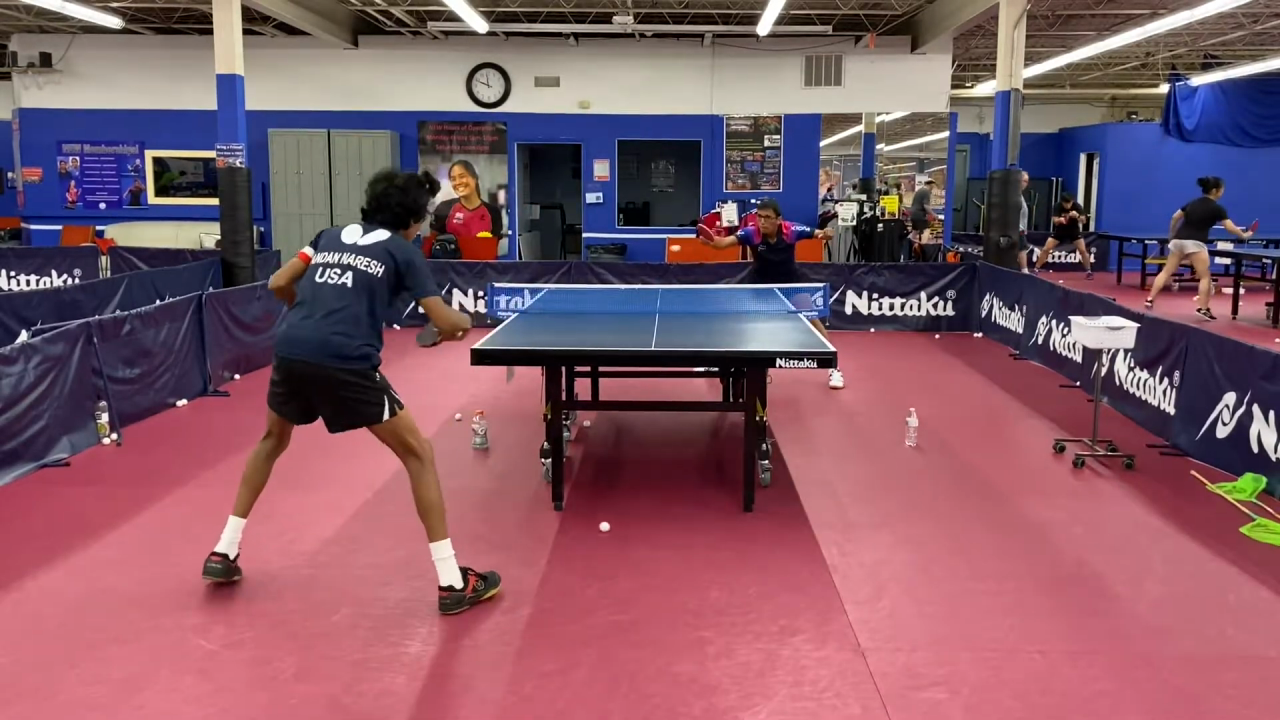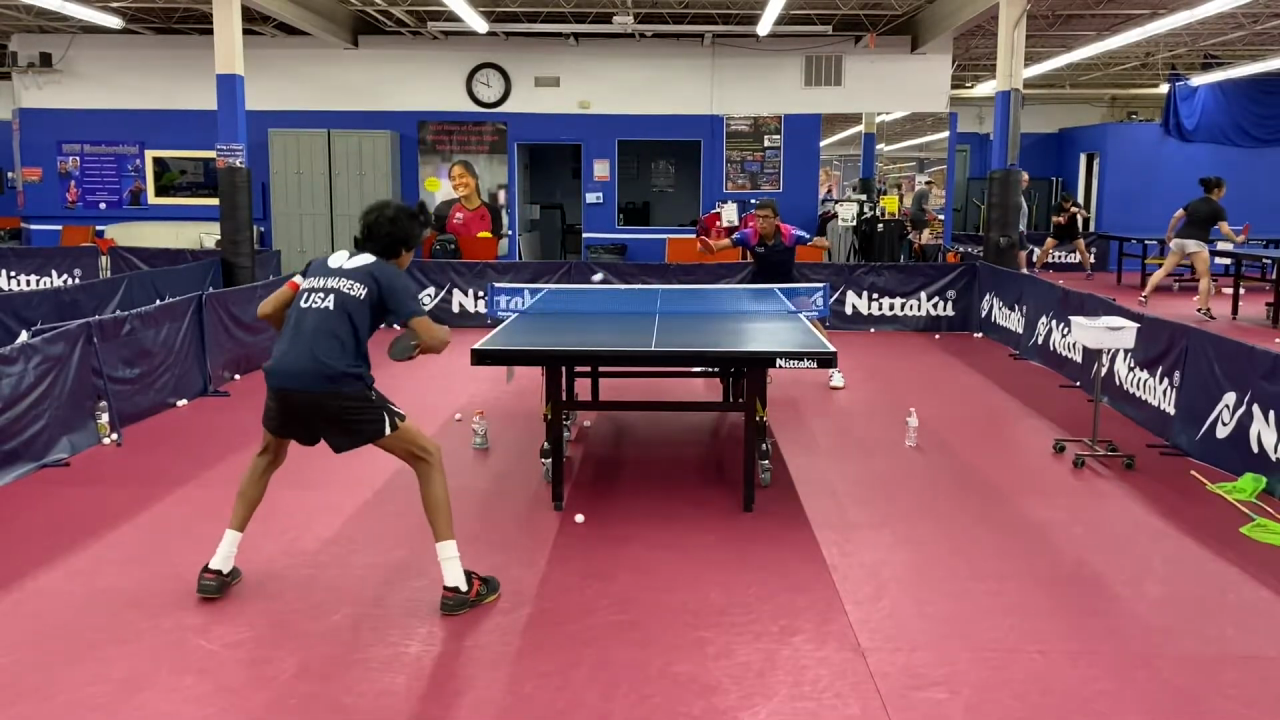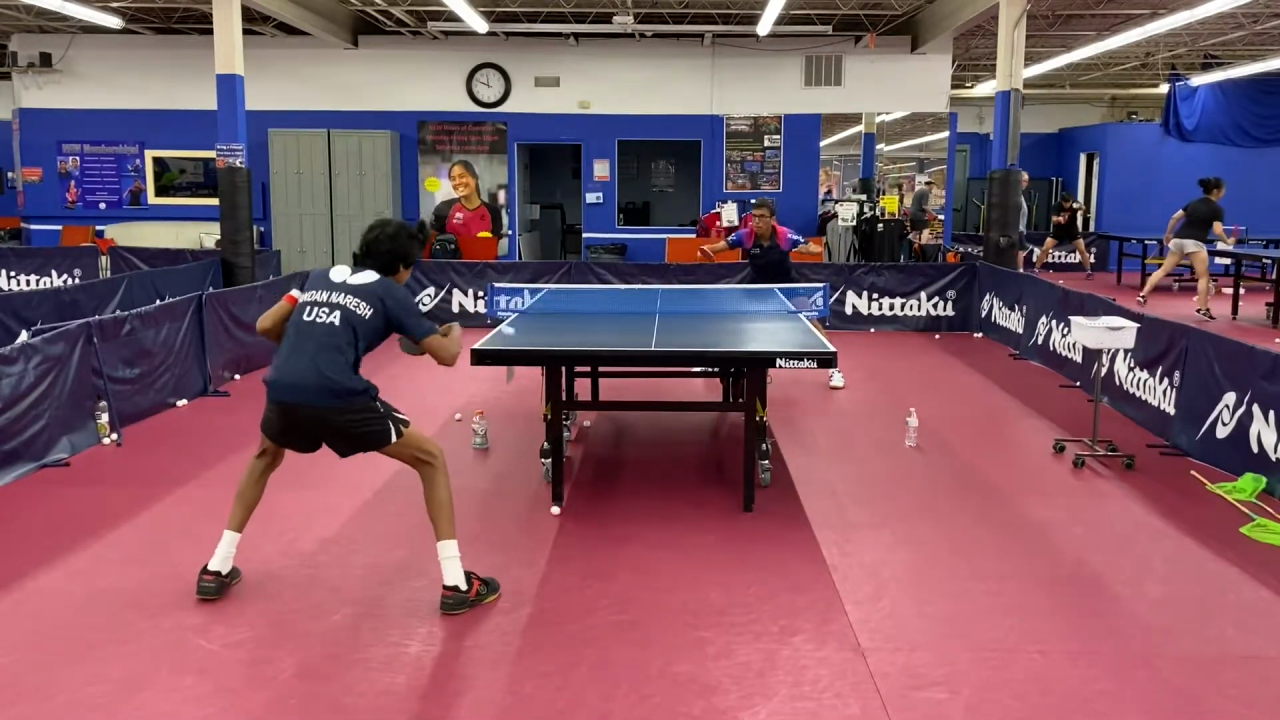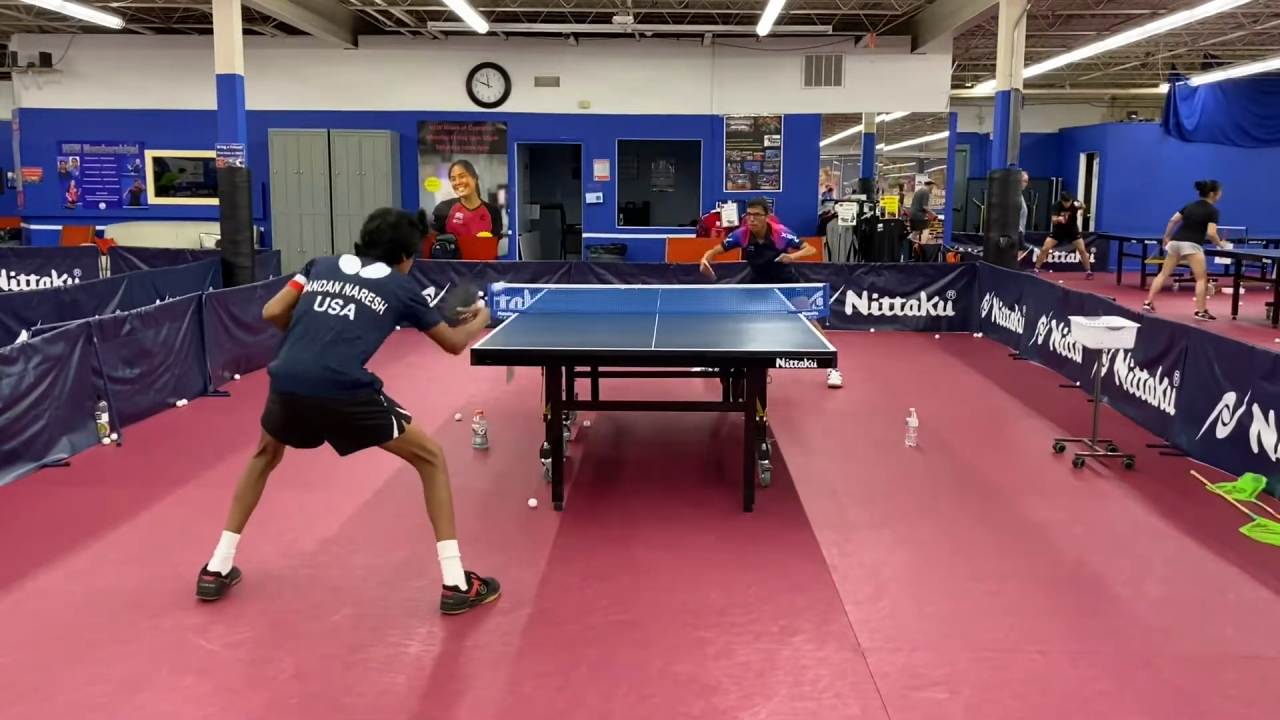
dt=0.1s
person 1, frame 1
left shoulder: (333, 236)
right shoulder: (402, 252)
left elbow: (278, 285)
right elbow: (449, 325)
right wrist: (462, 324)
left hip: (290, 352)
right hip: (344, 363)
left knee: (272, 441)
right knee: (419, 456)
left ankle: (224, 553)
right ankle: (453, 582)
person 1, frame 2
left shoulder: (322, 263)
right shoulder: (388, 277)
left elbow: (266, 312)
right elbow: (434, 342)
right wrist: (446, 334)
left hip: (282, 378)
right hip: (338, 385)
left knee: (268, 455)
right knee: (428, 457)
left ankle: (218, 568)
right ankle: (455, 582)
person 1, frame 3
left shoulder: (317, 278)
right shoulder: (391, 296)
left elbow: (265, 326)
right elbow: (445, 356)
right wrist: (458, 337)
left hip: (283, 390)
right hip: (339, 398)
left knee: (266, 457)
right knee: (431, 459)
left ankle: (218, 567)
right ankle: (455, 583)
person 1, frame 4
left shoulder: (321, 266)
right shoulder: (400, 288)
left elbow: (272, 313)
right elbow: (455, 343)
right wrist: (479, 319)
left hip: (287, 381)
right hip: (344, 390)
left knee: (265, 456)
right knee: (430, 458)
left ankle: (217, 568)
right ankle: (456, 583)
person 2, frame 1
left shoulder: (792, 230)
right shoulder: (751, 232)
left elbow: (821, 235)
right elbow: (723, 242)
left wrist: (826, 234)
right wrist: (711, 240)
left hip: (790, 283)
right hip: (760, 285)
left knee: (812, 320)
left ankle: (833, 368)
person 2, frame 2
left shoulder: (790, 234)
right shoulder: (748, 235)
left elbow: (825, 244)
right elbow: (718, 245)
left wrist: (821, 242)
left hip: (788, 286)
right hip: (759, 286)
left knee: (811, 321)
left ankle: (833, 369)
person 2, frame 3
left shoulder: (785, 235)
right shoulder: (744, 235)
left elbow: (817, 249)
right elbow: (715, 248)
left wrist: (805, 250)
right wrist: (706, 251)
left hip: (785, 285)
right hip: (757, 286)
left knee: (810, 321)
left ankle: (833, 369)
person 2, frame 4
left shoulder: (781, 233)
right shoulder: (741, 235)
left elbow: (810, 250)
right elbow: (714, 251)
left wrist: (793, 256)
right wrist: (705, 261)
left hip: (787, 283)
right hip: (758, 285)
left ankle: (832, 367)
